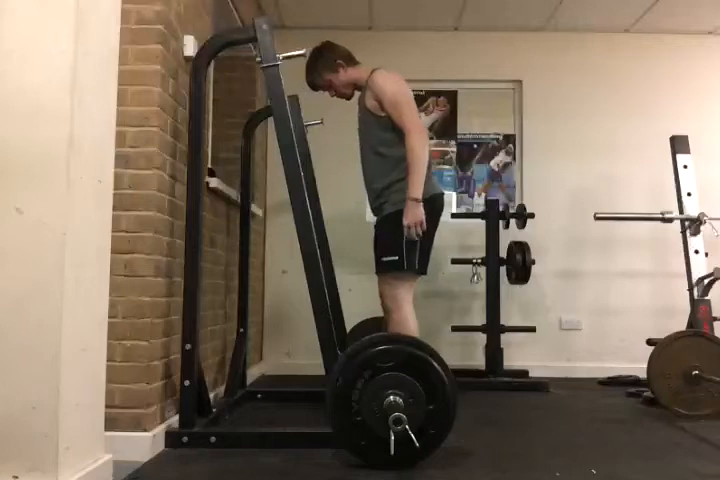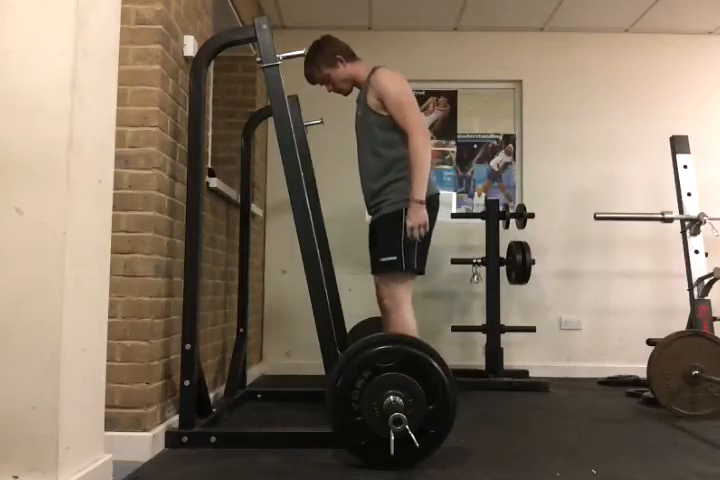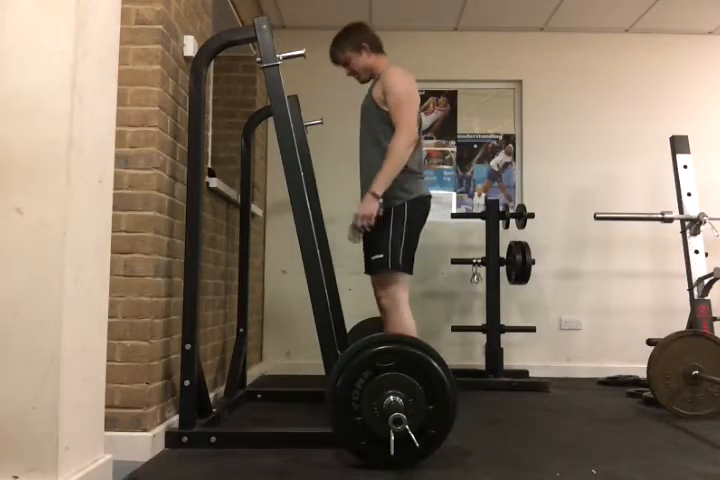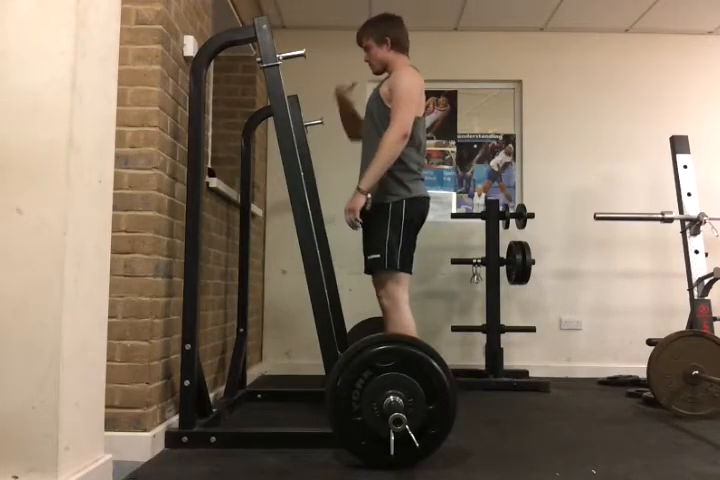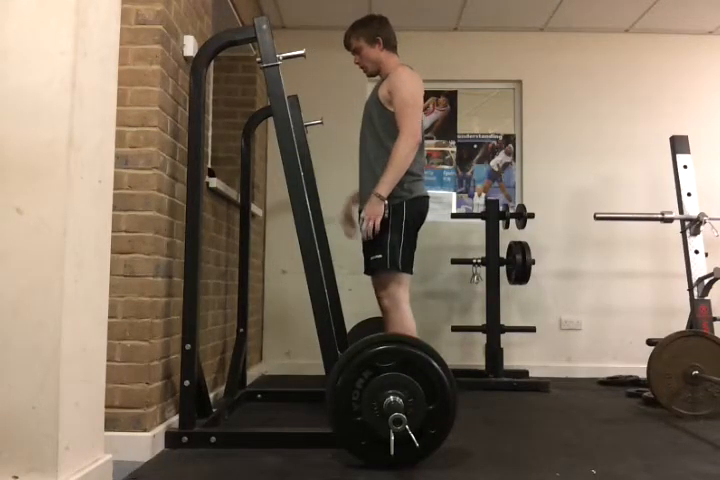
dt=1s
person 1, frame 1
left shoulder: (381, 81)
right shoulder: (367, 96)
left elbow: (416, 134)
left wrist: (414, 199)
left hip: (409, 204)
right hip: (393, 206)
left knee: (397, 295)
right knee: (391, 296)
person 1, frame 2
left shoulder: (383, 80)
right shoulder: (365, 94)
left elbow: (419, 135)
left wrist: (416, 201)
left hip: (406, 204)
right hip: (387, 207)
left knee: (395, 295)
right knee: (388, 296)
person 1, frame 3
left shoulder: (395, 77)
right shoulder: (380, 87)
left elbow: (406, 136)
left wrist: (372, 194)
right wrist: (373, 198)
left hip: (400, 201)
right hip: (388, 203)
left knee: (393, 295)
right knee: (387, 296)
person 1, frame 4
left shoulder: (405, 77)
right shoulder: (391, 85)
left elbow: (399, 134)
right elbow: (360, 133)
left wrist: (361, 190)
right wrist: (344, 103)
left hip: (398, 200)
right hip: (386, 201)
left knee: (393, 294)
right knee: (388, 294)
person 1, frame 5
left shoulder: (403, 78)
right shoulder: (386, 86)
left elbow: (410, 138)
left wrist: (378, 197)
right wrist: (358, 197)
left hip: (397, 202)
right hip: (386, 203)
left knee: (394, 294)
right knee: (387, 294)
